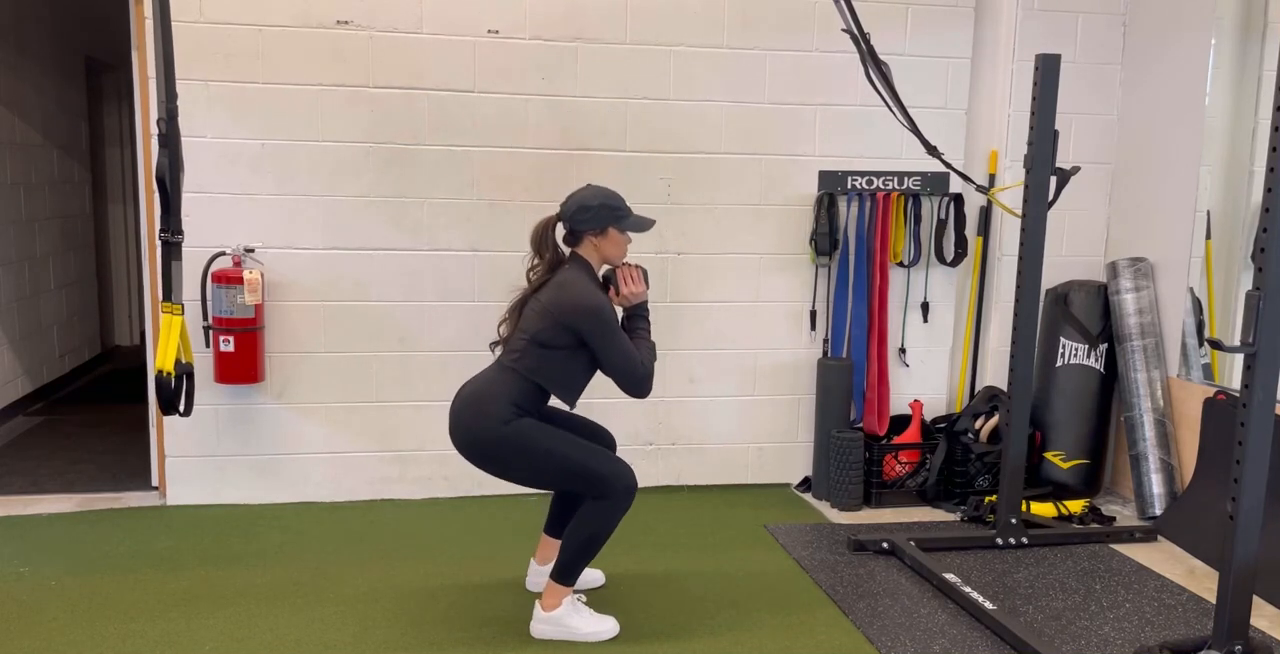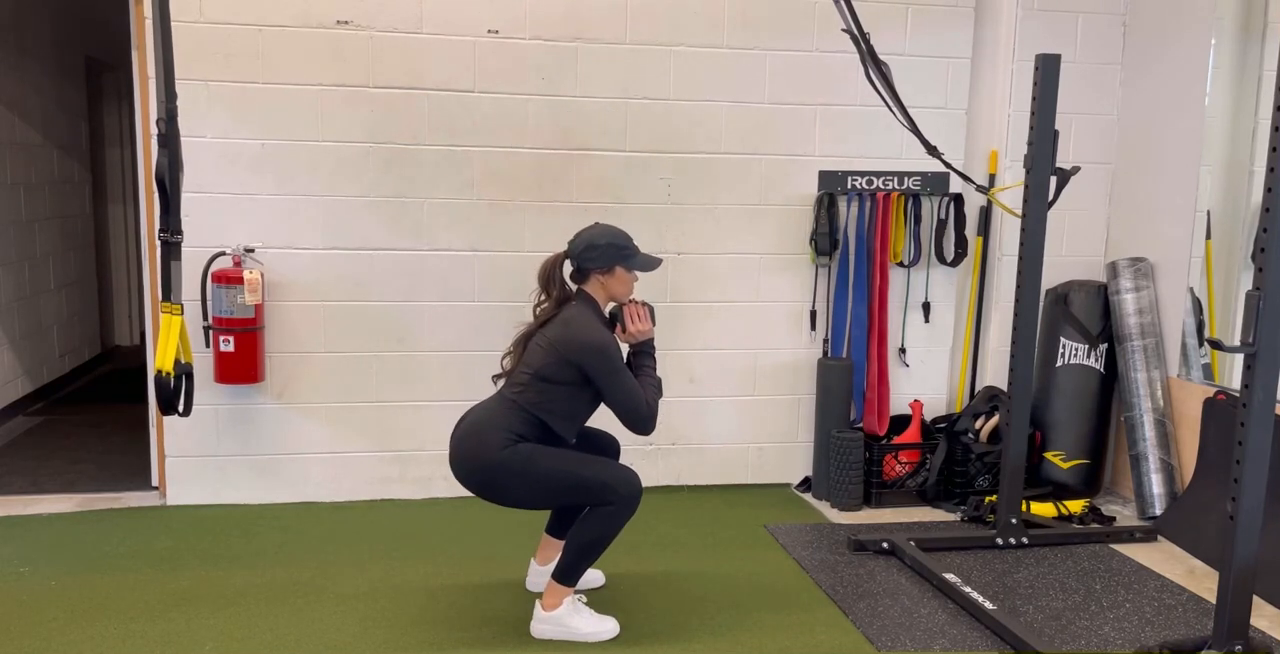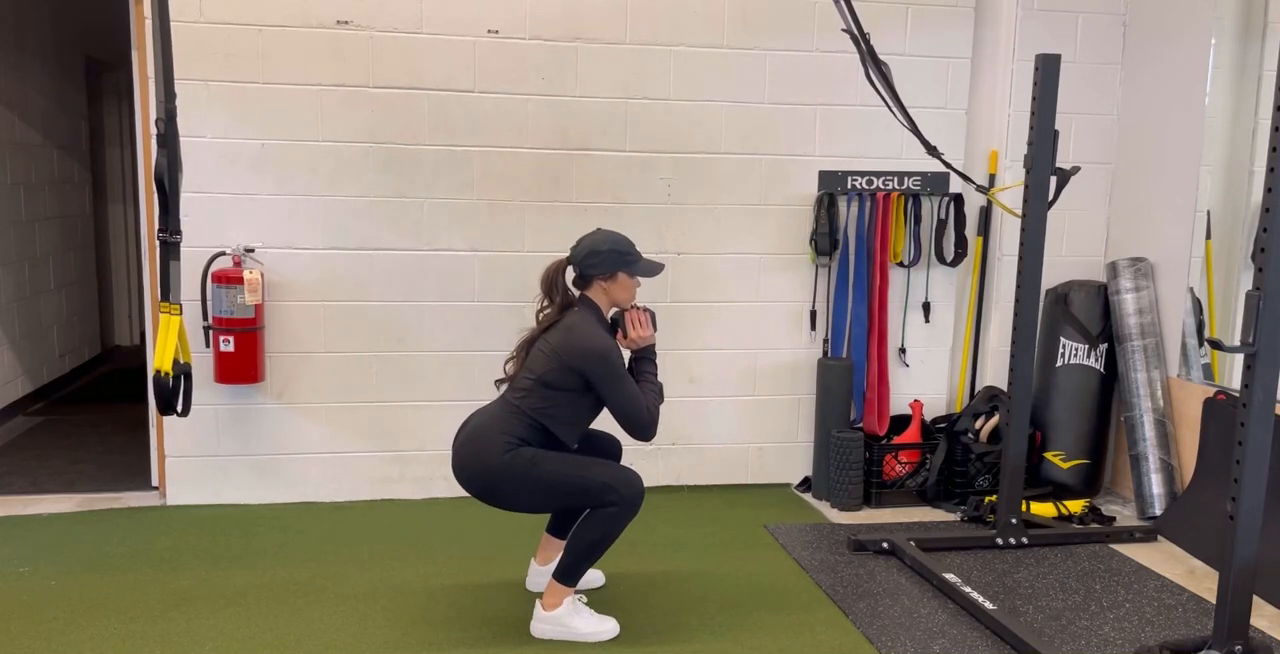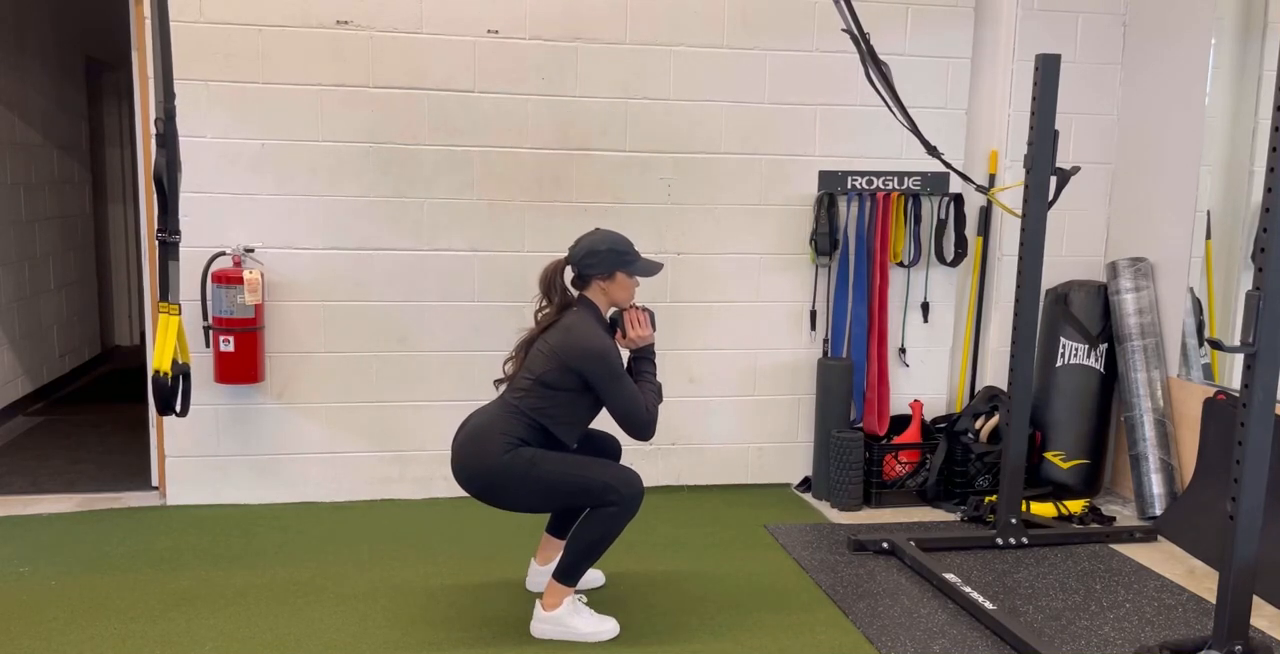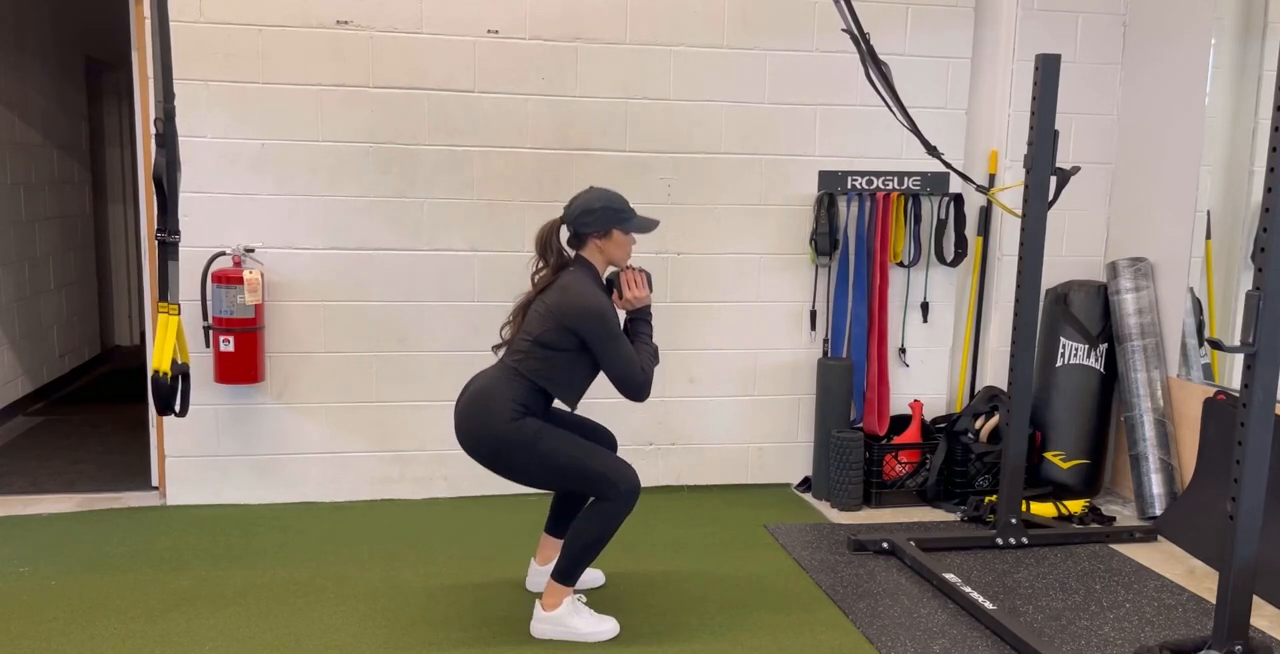
dt=0.3s
person 1, frame 1
left shoulder: (567, 280)
right shoulder: (583, 298)
left elbow: (607, 350)
right elbow: (638, 381)
left wrist: (619, 308)
right wrist: (637, 311)
left hip: (491, 408)
right hip: (490, 423)
left knee: (597, 448)
right knee: (615, 482)
left ankle: (546, 562)
right ankle: (553, 607)
person 1, frame 2
left shoulder: (573, 316)
right shoulder: (588, 335)
left elbow: (619, 392)
right elbow: (642, 419)
left wrist: (626, 345)
right wrist: (643, 347)
left hip: (488, 437)
right hip: (491, 455)
left knee: (602, 451)
right knee: (621, 487)
left ankle: (546, 563)
right ankle: (554, 608)
person 1, frame 3
left shoulder: (576, 321)
right shoulder: (591, 341)
left elbow: (620, 394)
right elbow: (643, 425)
left wrist: (629, 351)
right wrist: (644, 353)
left hip: (489, 441)
right hip: (493, 460)
left knee: (604, 451)
right knee: (624, 489)
left ankle: (546, 563)
right ankle: (554, 607)
person 1, frame 4
left shoulder: (575, 322)
right shoulder: (589, 341)
left elbow: (622, 401)
right elbow: (641, 425)
left wrist: (628, 350)
right wrist: (643, 353)
left hip: (491, 440)
right hip: (492, 459)
left knee: (604, 452)
right knee: (623, 489)
left ankle: (546, 563)
right ankle: (554, 608)
person 1, frame 5
left shoulder: (571, 283)
right shoulder: (586, 300)
right elbow: (636, 386)
left wrist: (623, 313)
right wrist: (639, 314)
left hip: (493, 408)
right hip: (496, 423)
left knee: (599, 447)
right knee: (620, 484)
left ankle: (546, 562)
right ankle: (554, 607)
